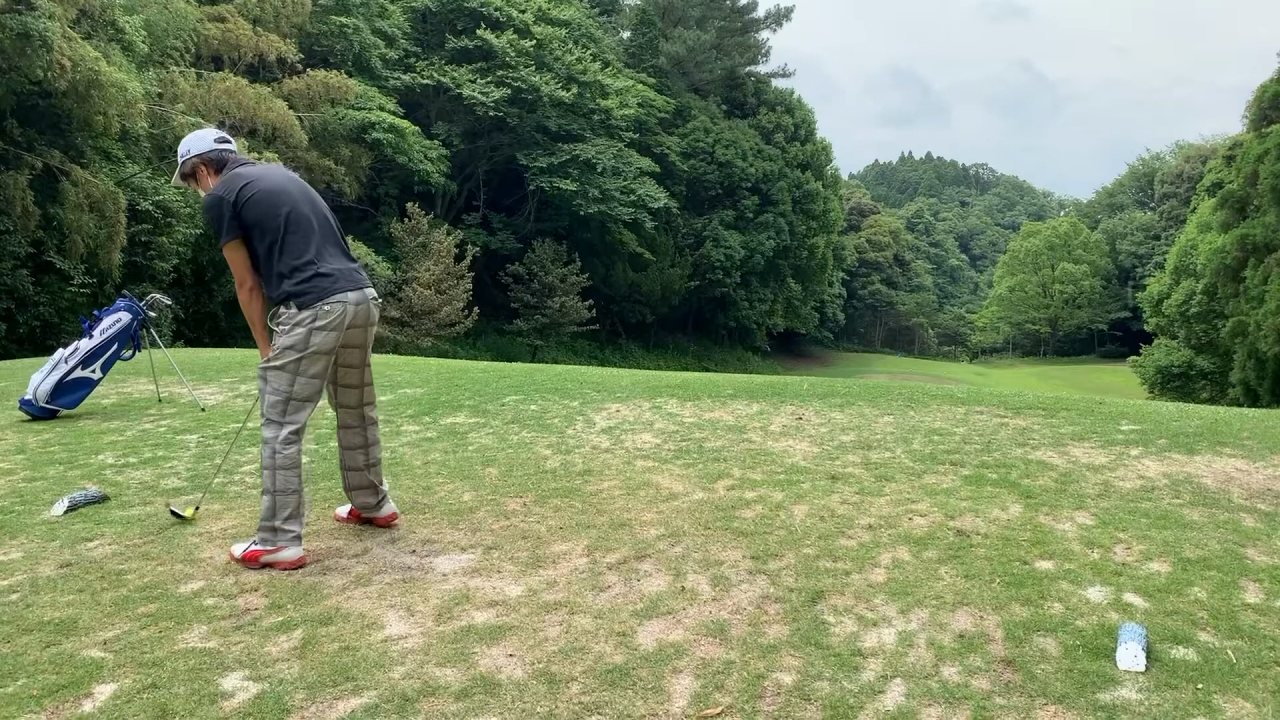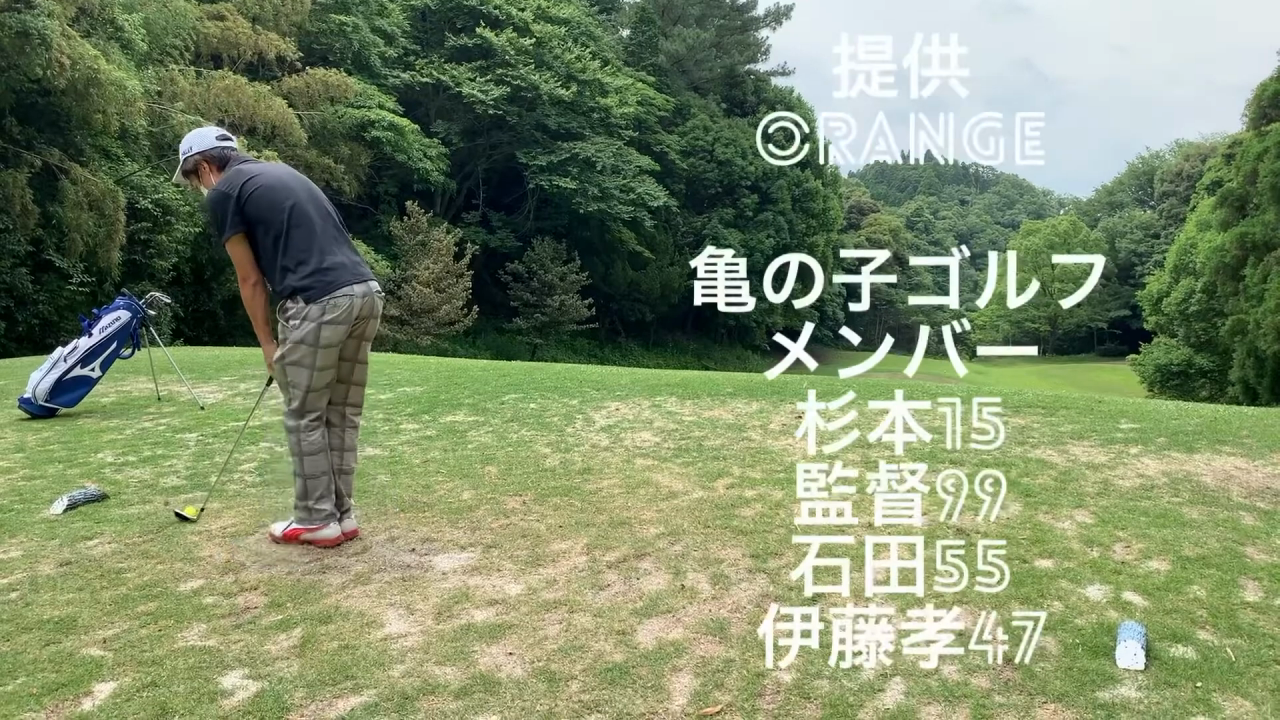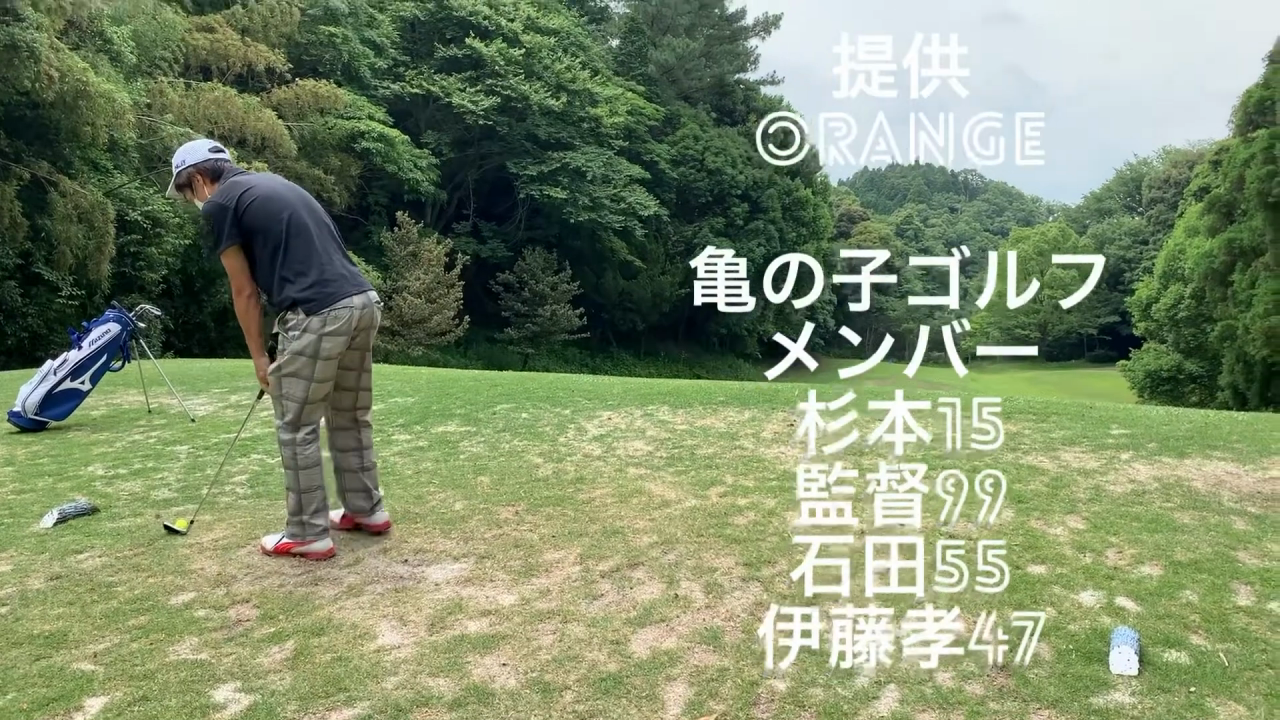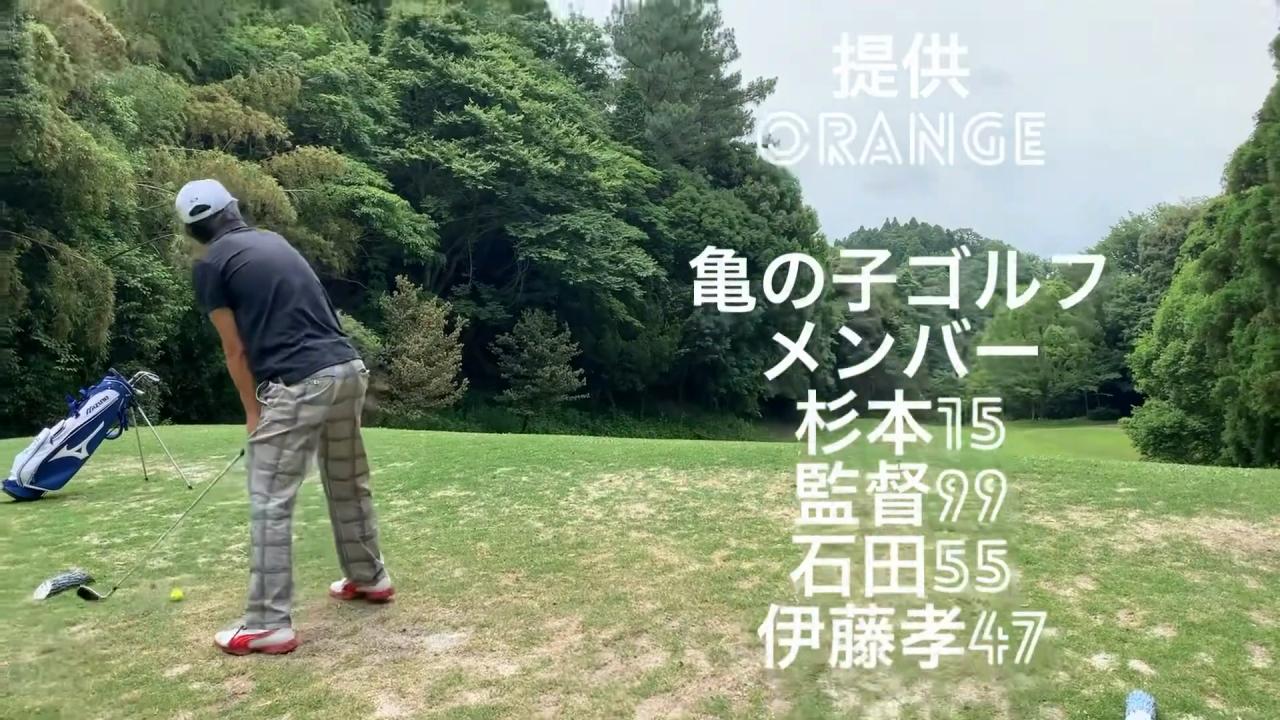
dt=0.7s
person 1, frame 1
left shoulder: (219, 197)
right shoulder: (279, 174)
left elbow: (248, 284)
left wrist: (265, 345)
right wrist: (274, 341)
left hip: (313, 310)
right hip: (362, 297)
left knee: (282, 427)
right knee: (358, 412)
left ankle: (279, 541)
right ankle: (373, 504)
person 1, frame 2
left shoulder: (222, 193)
right shoulder: (280, 172)
left elbow: (251, 280)
left wrist: (267, 343)
right wrist: (278, 339)
left hip: (318, 303)
right hip: (366, 292)
left knee: (305, 417)
right knee: (343, 414)
left ankle: (317, 519)
right ankle: (340, 513)
person 1, frame 3
left shoulder: (218, 205)
right shoulder: (273, 184)
left elbow: (245, 292)
left wrist: (259, 357)
right wrist: (280, 337)
left hip: (318, 315)
right hip: (364, 301)
left knee: (296, 429)
right knee: (350, 416)
left ankle: (308, 533)
right ankle: (367, 508)
person 1, frame 4
left shoulder: (209, 266)
right shoulder: (275, 242)
left elbow: (236, 351)
left wrist: (253, 412)
right wrist: (264, 408)
left hip: (299, 385)
right hip: (348, 369)
left knee: (270, 505)
right knee: (349, 485)
left ankle: (268, 624)
right ankle: (369, 577)
